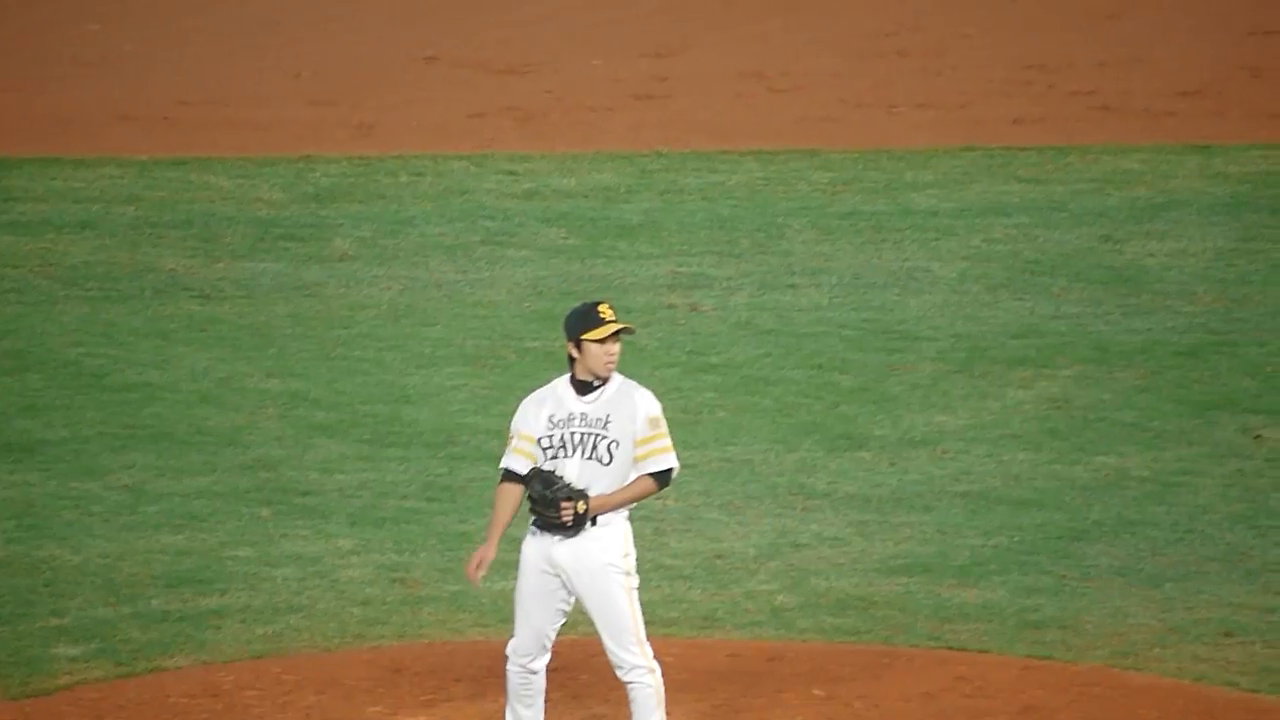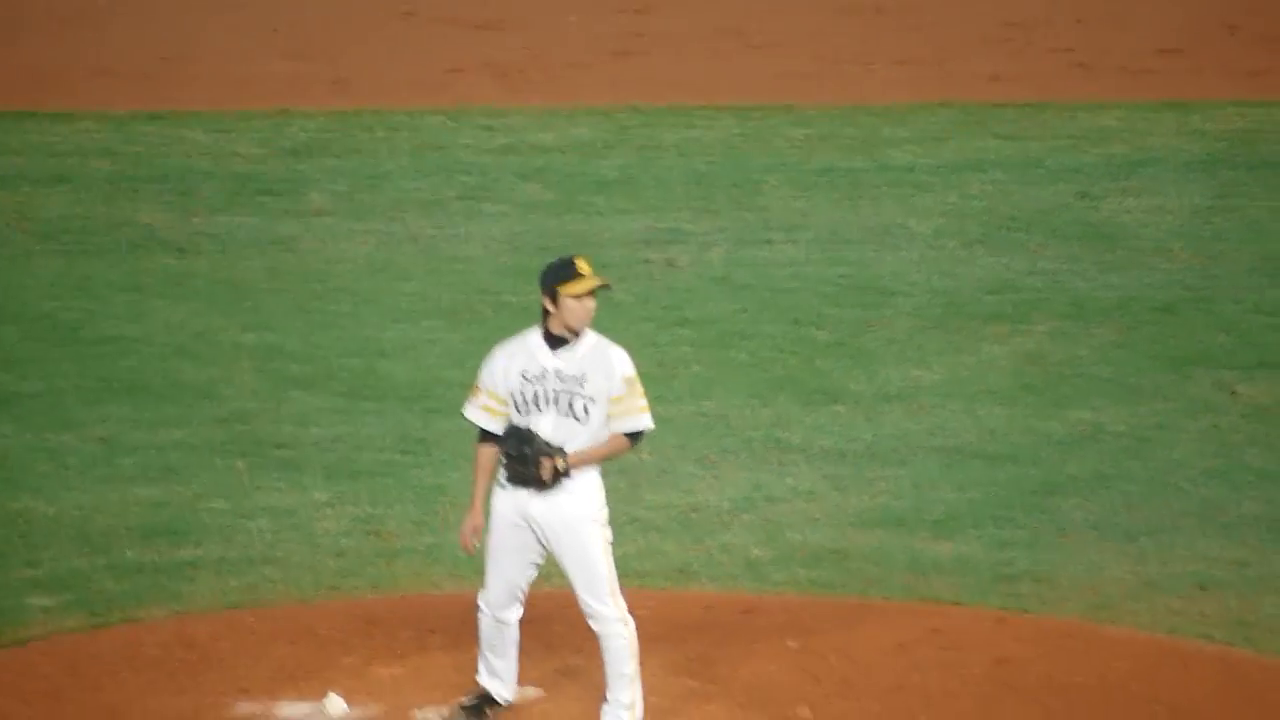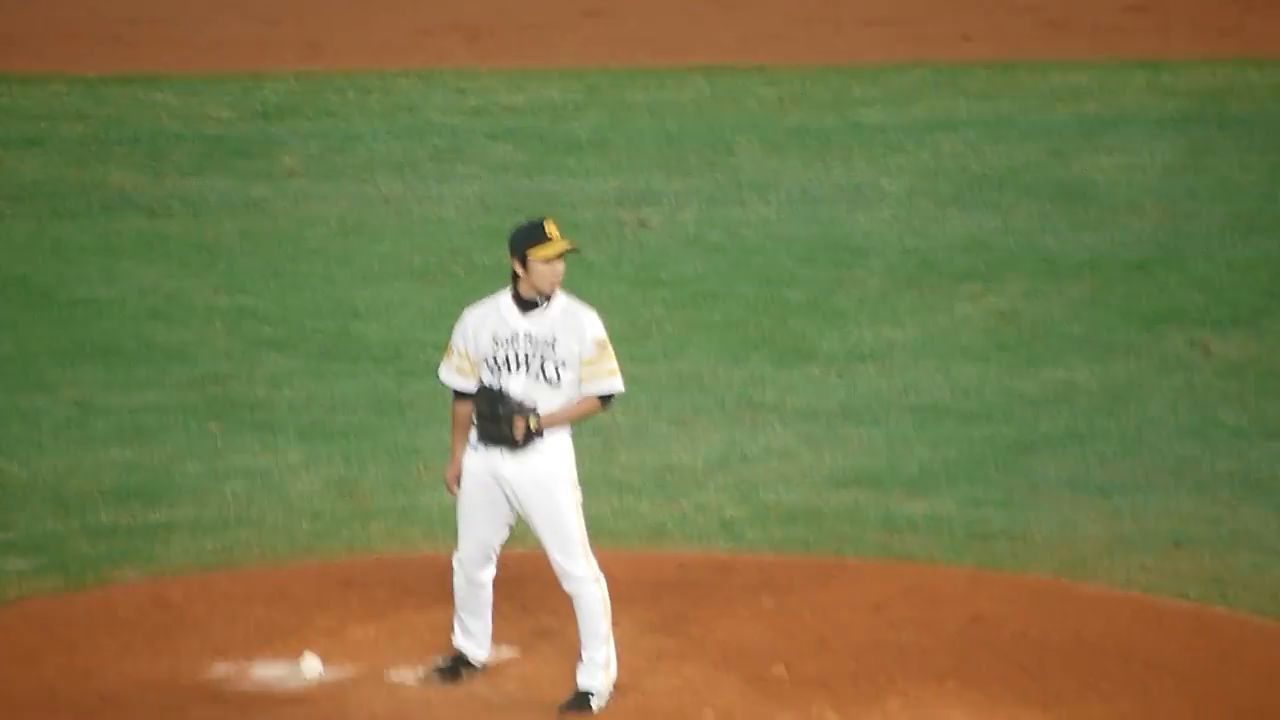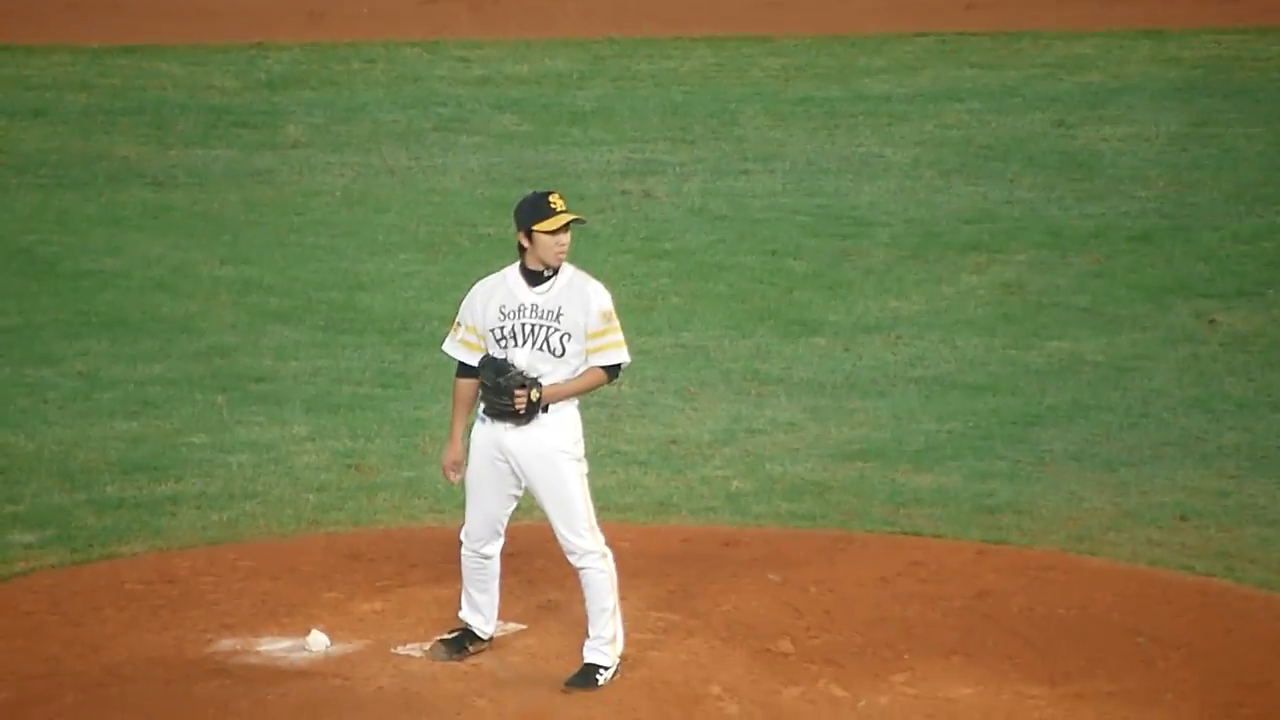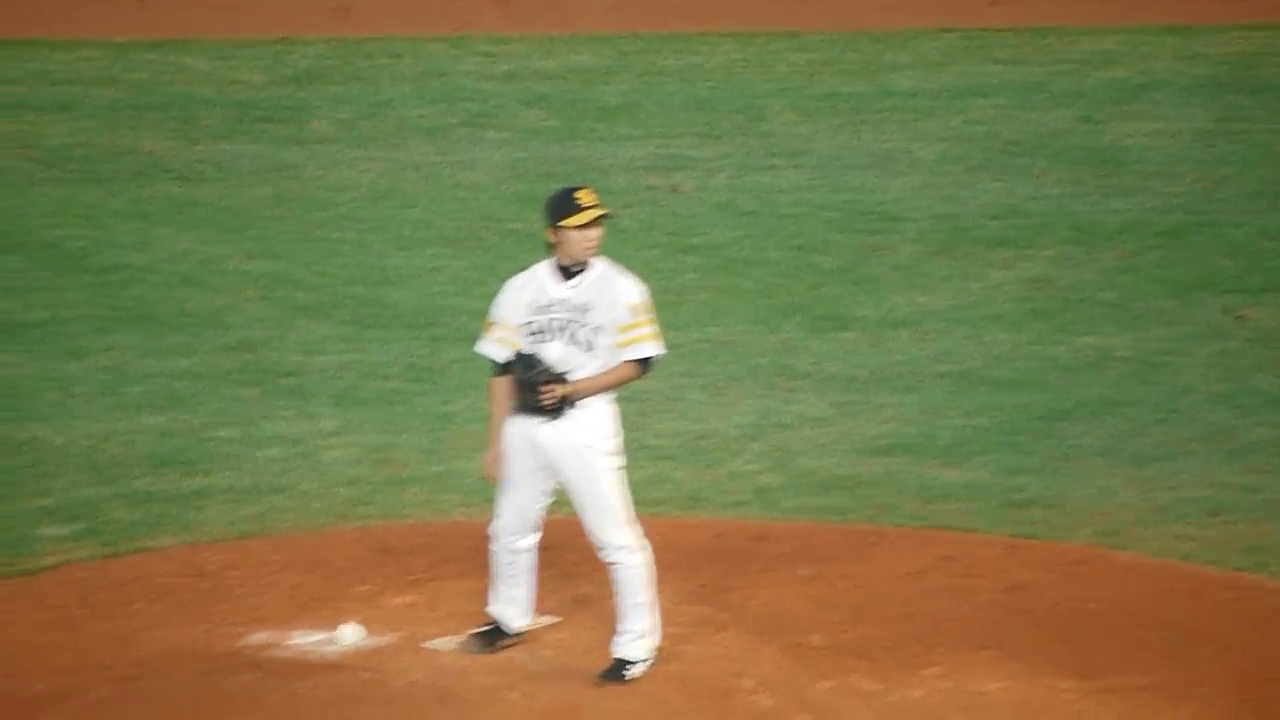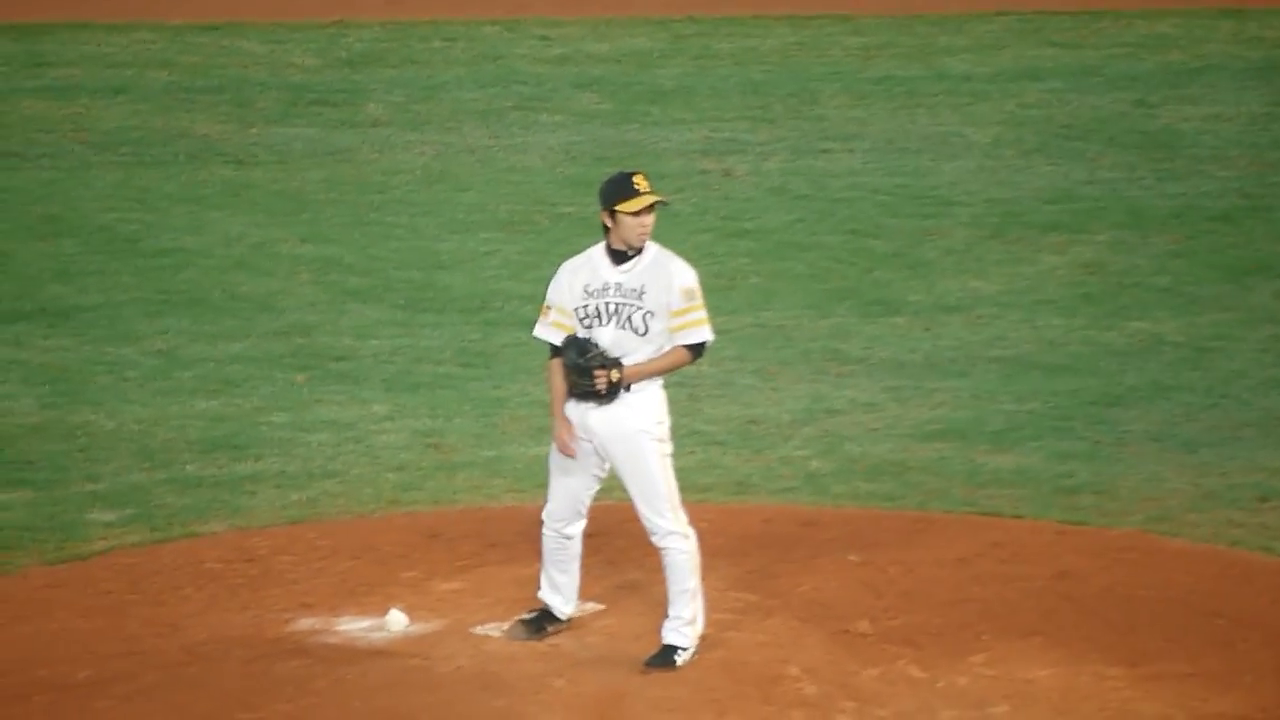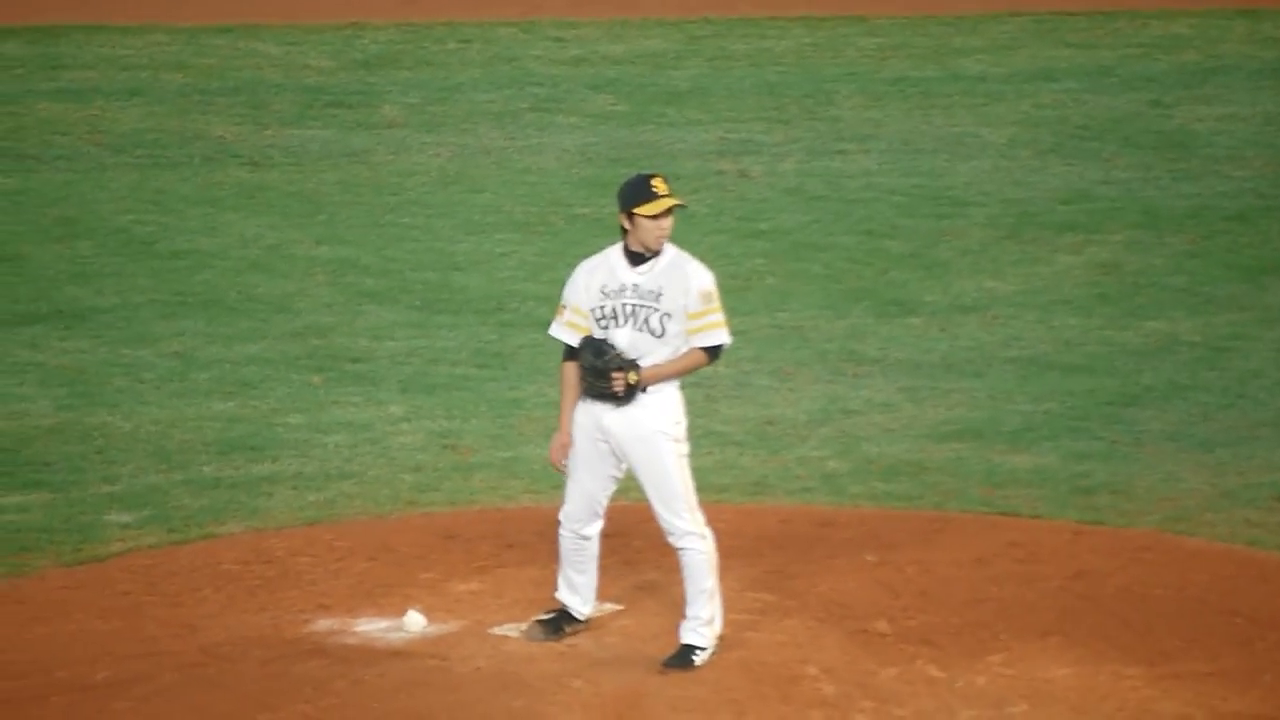
dt=0.2s
person 1, frame 1
left shoulder: (637, 402)
right shoulder: (539, 403)
left elbow: (659, 475)
right elbow: (514, 476)
left wrist: (592, 505)
right wrist: (490, 543)
left hip: (602, 543)
right hip: (542, 544)
left knee: (632, 659)
right knee: (524, 653)
person 1, frame 2
left shoulder: (611, 358)
right shoulder: (507, 356)
left elbow: (630, 432)
right elbow: (489, 435)
left wrist: (569, 461)
right wrist: (476, 506)
left hip: (575, 499)
right hip: (514, 498)
left knee: (605, 610)
right knee: (496, 602)
person 1, frame 3
left shoulder: (580, 320)
right shoulder: (478, 319)
left elbow: (601, 395)
right elbow: (464, 392)
left wrist: (541, 422)
right wrist: (456, 457)
left hip: (545, 459)
right hip: (484, 458)
left knee: (577, 569)
right knee: (471, 562)
left ankle: (597, 676)
right ankle: (471, 651)
person 1, frame 4
left shoulder: (588, 293)
right shoulder: (486, 293)
left elbow: (607, 367)
right elbow: (468, 369)
left wrist: (545, 394)
right wrist: (455, 439)
left hip: (552, 430)
right hip: (492, 430)
left knee: (584, 544)
right knee: (478, 537)
left ankle: (603, 651)
right ankle: (478, 627)
person 1, frame 5
left shoulder: (620, 287)
right shoulder: (520, 288)
left elbow: (638, 362)
right elbow: (502, 368)
left wrist: (573, 389)
right wrist: (495, 439)
left hip: (586, 425)
right hip: (526, 425)
left knee: (617, 538)
right knee: (510, 529)
left ankle: (635, 644)
right ankle: (508, 620)
person 1, frame 6
left shoulder: (673, 272)
right shoulder: (574, 272)
left elbow: (691, 347)
right elbow: (557, 352)
left wrist: (626, 373)
right wrist: (559, 418)
left hip: (637, 409)
right hip: (580, 409)
left knee: (666, 524)
right knee: (560, 516)
left ankle: (682, 631)
right ankle: (556, 606)
person 1, frame 7
left shoulder: (691, 274)
right shoulder: (590, 272)
left elbow: (708, 349)
right elbow: (573, 353)
left wrist: (643, 375)
right wrist: (564, 424)
left hip: (654, 410)
right hip: (594, 410)
left knee: (684, 525)
right knee: (577, 517)
left ankle: (701, 631)
right ankle: (575, 607)
